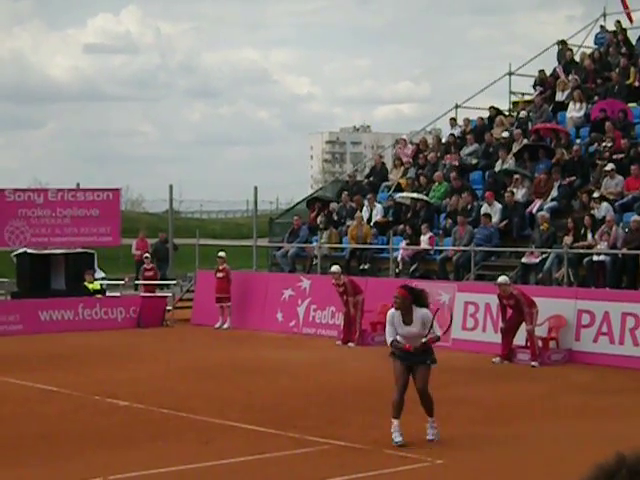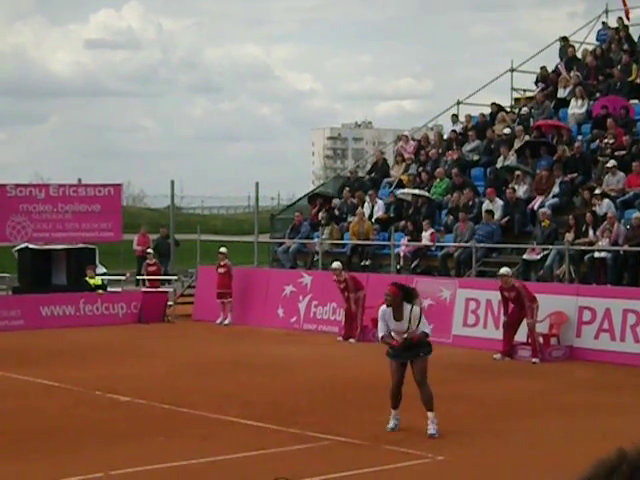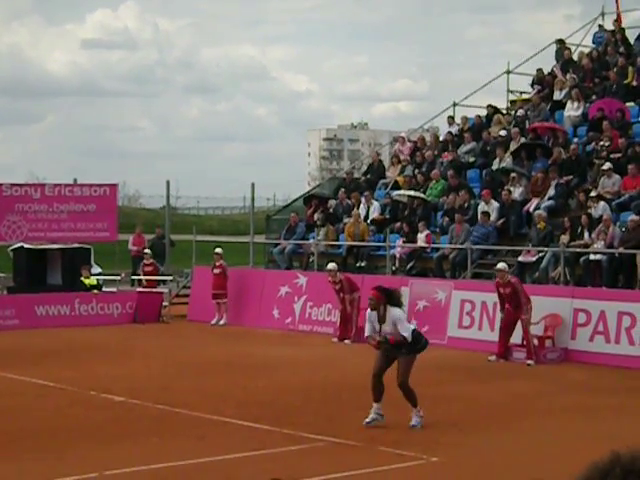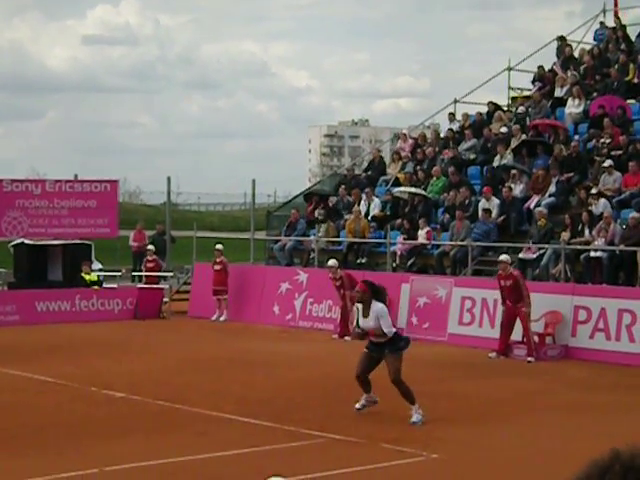
dt=0.2s
person 1, frame 1
left shoulder: (423, 313)
right shoulder: (392, 314)
left elbow: (436, 335)
right elbow: (391, 340)
left wrist: (425, 344)
right wrist: (407, 347)
left hip: (423, 353)
right hip: (402, 353)
left knee: (422, 389)
right knee: (401, 387)
left ankle: (432, 425)
right ankle: (395, 430)
person 1, frame 2
left shoulder: (413, 310)
right shoulder: (383, 311)
left elbow: (427, 331)
right elbow: (382, 335)
left wrist: (411, 339)
right wrist: (394, 343)
left hip: (418, 345)
right hip: (398, 346)
left knee: (421, 381)
right knee: (396, 383)
left ankle: (431, 421)
right ankle: (394, 417)
person 1, frame 3
left shoulder: (396, 313)
right shoulder: (370, 313)
left elbow: (407, 337)
right elbow: (368, 335)
left wrist: (388, 341)
right wrist: (375, 342)
left hip: (408, 344)
right hip: (388, 344)
left knee: (402, 382)
right knee: (376, 373)
left ankle: (417, 413)
right ankle: (376, 412)
person 1, frame 4
left shoulder: (380, 309)
right shoulder: (358, 307)
left elbow: (388, 332)
right elbow: (356, 328)
left wrist: (367, 334)
right wrist: (358, 333)
left hip: (390, 343)
right hip: (374, 344)
left knee: (395, 379)
right knee: (359, 374)
left ankle: (415, 410)
right ankle: (368, 397)
